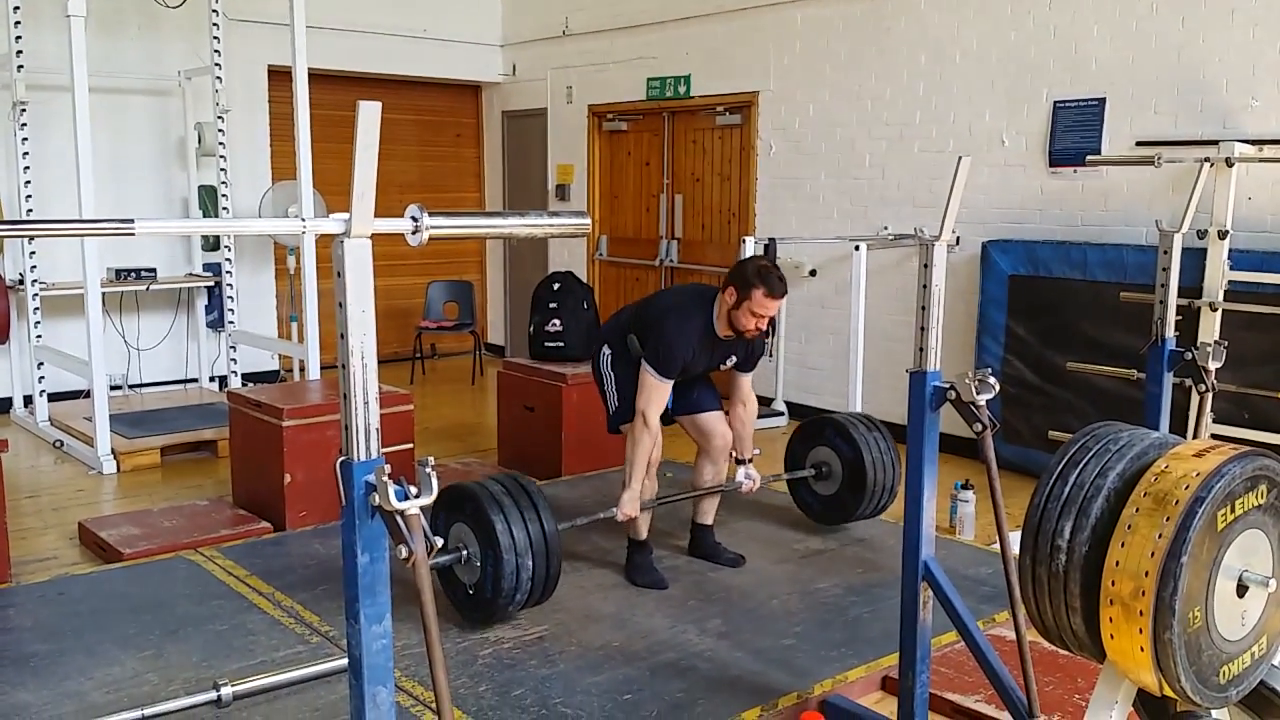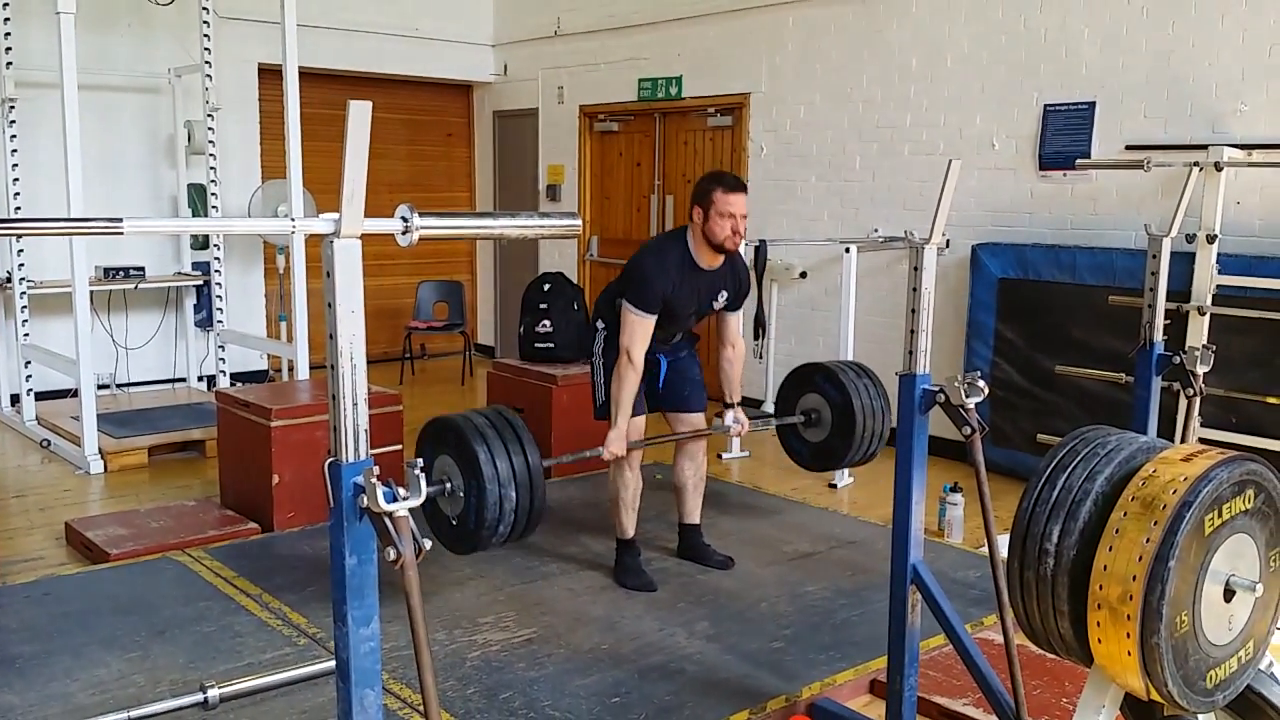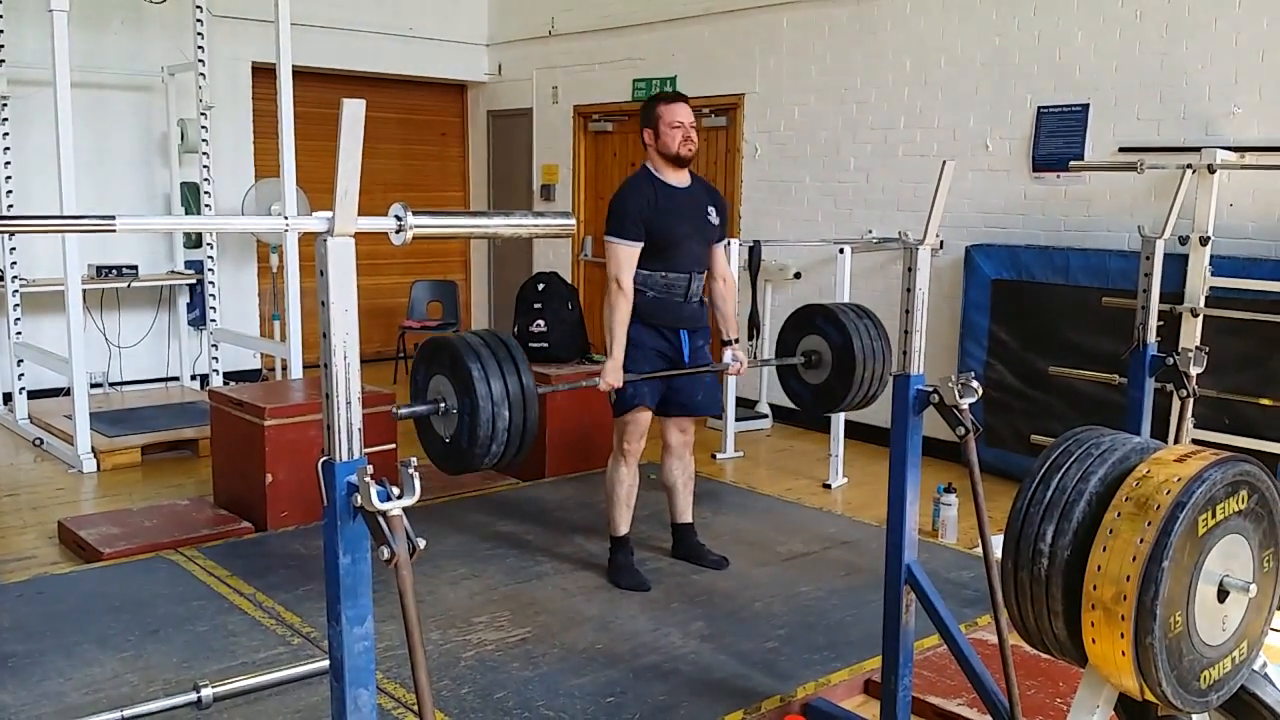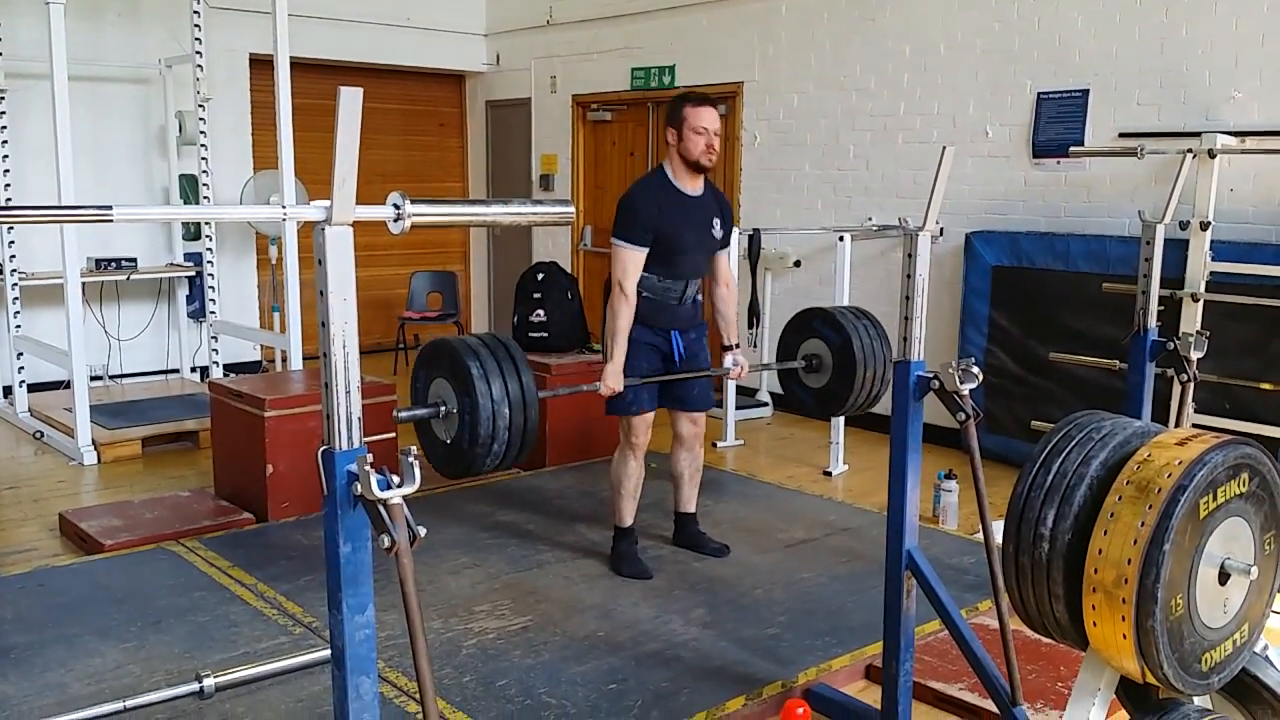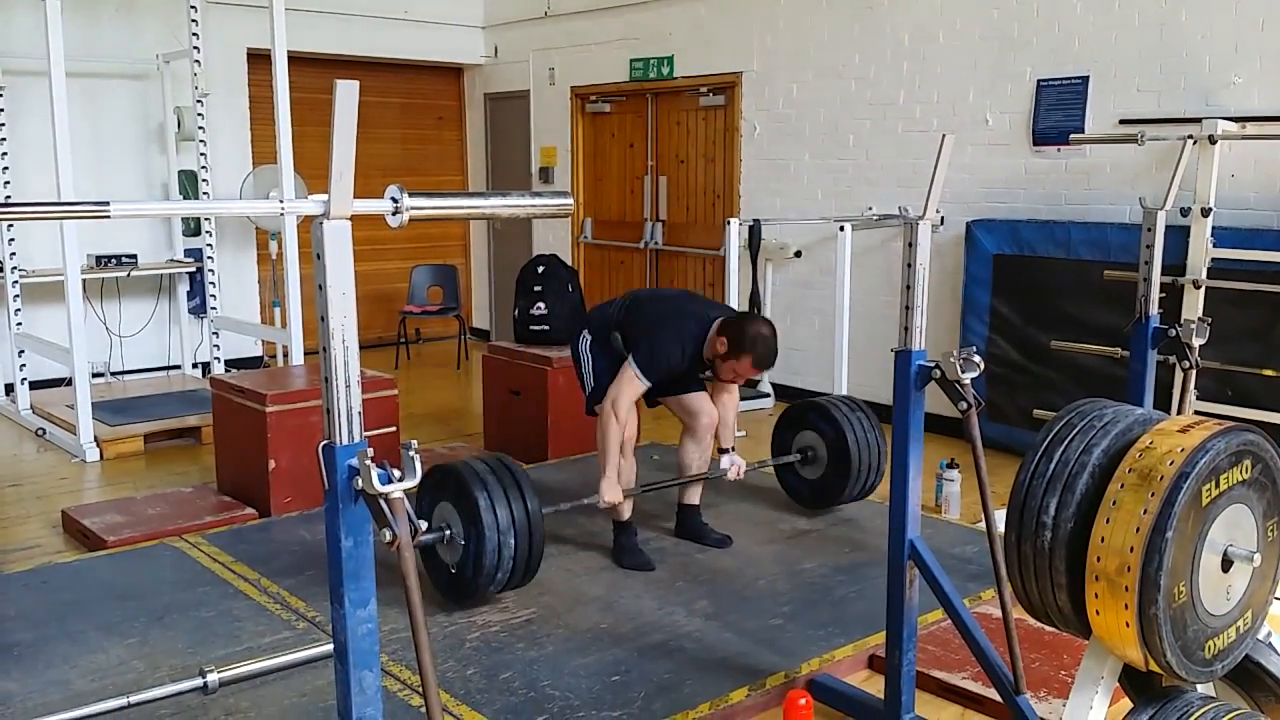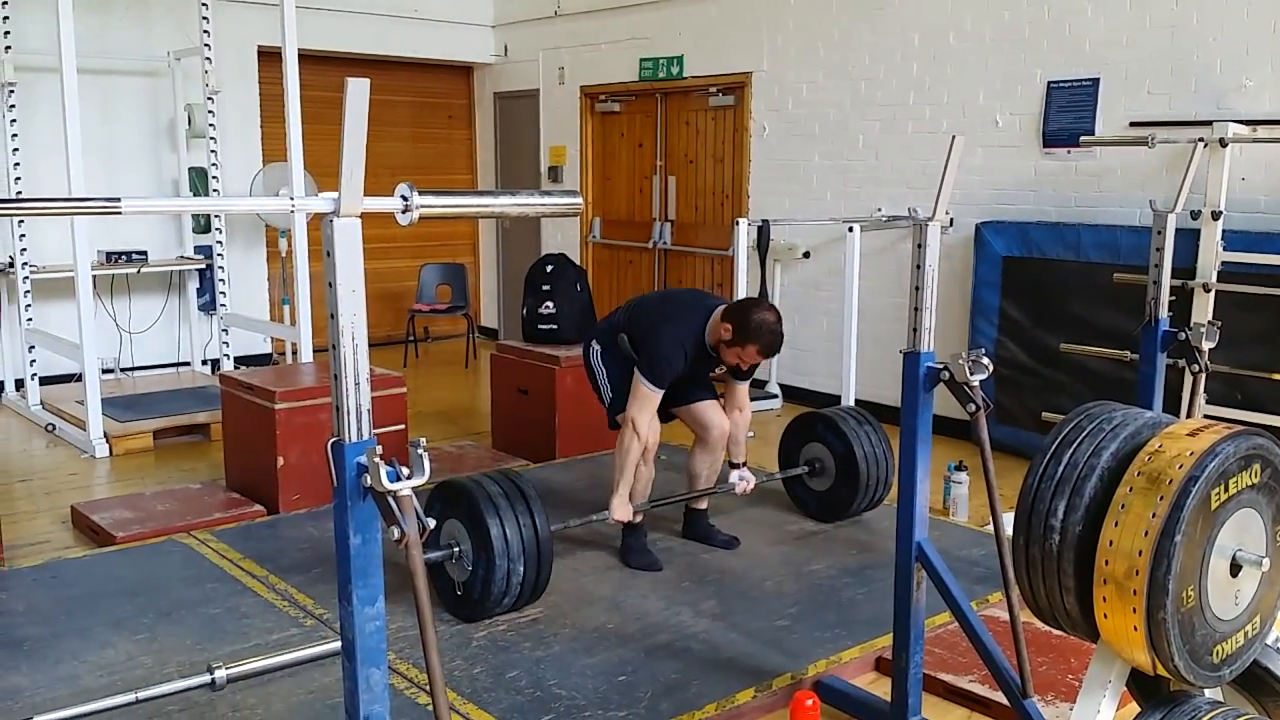
dt=0.5s
person 1, frame 1
left shoulder: (751, 337)
right shoulder: (680, 329)
left elbow: (743, 400)
right elbow: (648, 416)
left wrist: (745, 462)
right wrist: (631, 491)
right hip: (625, 358)
left knee: (719, 440)
right knee: (650, 451)
left ankle: (702, 537)
right ankle: (638, 552)
person 1, frame 2
left shoulder: (735, 272)
right shoulder: (657, 264)
left elbow: (731, 343)
right elbow: (632, 353)
left wrist: (733, 405)
right wrist: (617, 429)
left hip: (675, 344)
right hip: (621, 336)
left knee: (694, 437)
right knee: (631, 445)
left ankle: (690, 537)
right ankle: (627, 553)
person 1, frame 3
left shoulder: (709, 197)
right shoulder: (635, 196)
left elbow: (721, 275)
right elbow: (620, 281)
left wrist: (730, 340)
right wrist: (614, 357)
left hip: (692, 333)
right hip: (642, 334)
left knee: (681, 439)
right knee: (630, 443)
left ankle: (684, 537)
right ankle: (620, 552)
person 1, frame 4
left shoulder: (717, 205)
right shoulder: (645, 199)
left elbow: (723, 281)
right elbow: (624, 286)
left wrist: (731, 345)
right wrist: (615, 360)
left hip: (688, 328)
right hip: (639, 330)
left knee: (692, 431)
right knee: (637, 436)
left ankle: (687, 526)
right ankle: (623, 540)
person 1, frame 5
left shoulder: (735, 336)
right shoulder: (671, 343)
left elbow: (725, 394)
right elbow: (616, 406)
left wrist: (728, 451)
right wrist: (608, 478)
left hip: (656, 345)
right hip: (603, 341)
left knee: (704, 418)
right knee: (625, 431)
left ankle: (689, 518)
right ankle: (624, 533)
person 1, frame 6
left shoulder: (744, 340)
right shoulder: (673, 341)
left elbow: (738, 407)
right elbow: (637, 422)
left wrist: (738, 466)
right wrist: (620, 497)
right hip: (614, 353)
left knee: (716, 428)
right knee: (648, 437)
left ankle: (696, 519)
right ankle: (633, 533)
